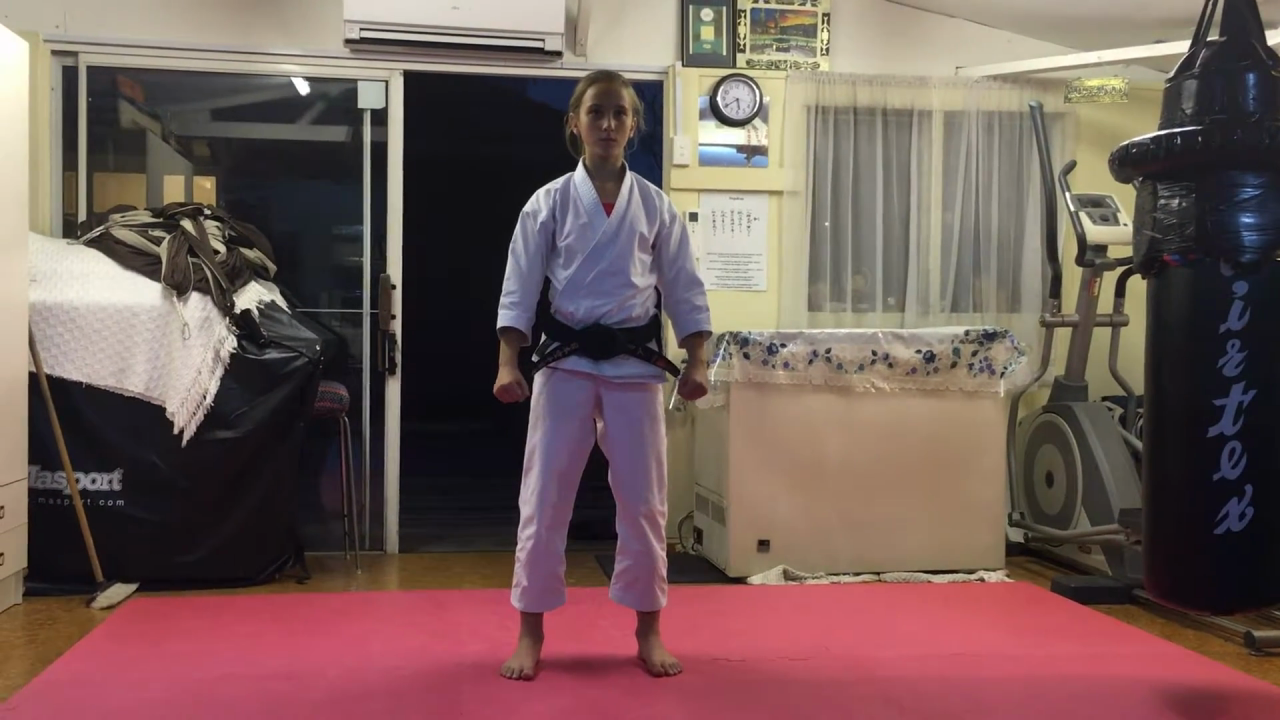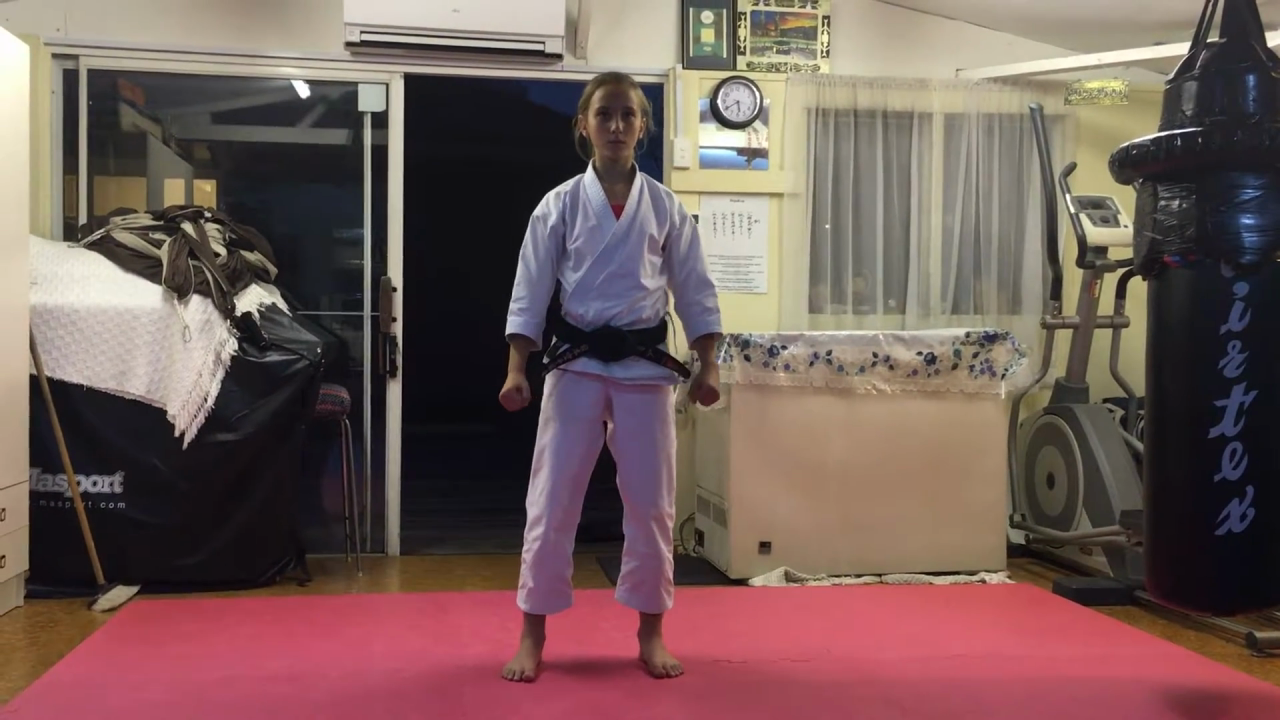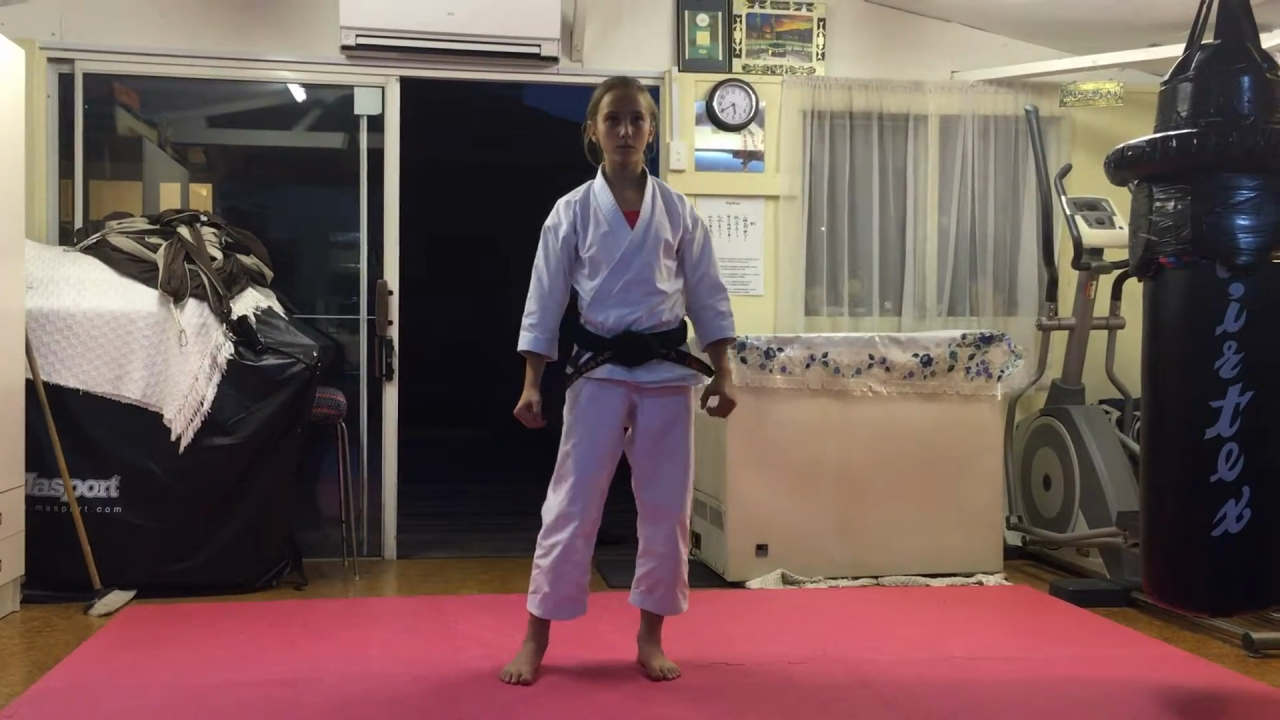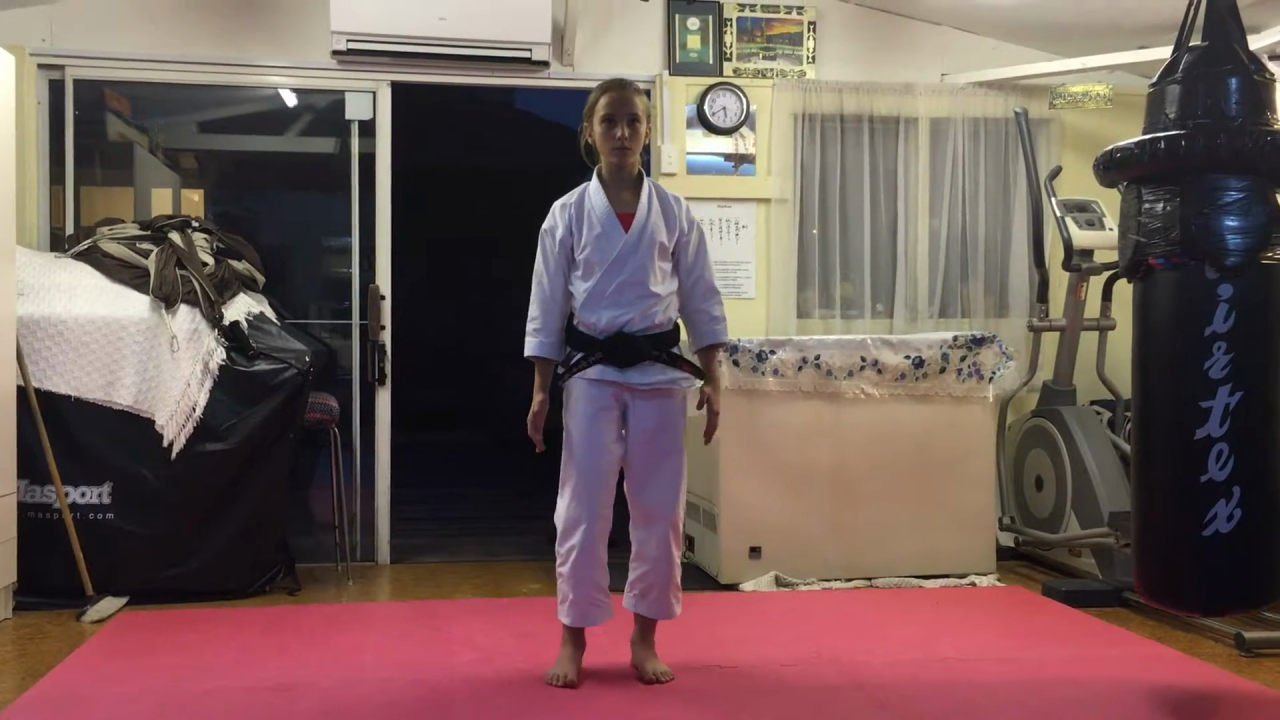
dt=0.3s
person 1, frame 1
left shoulder: (654, 205)
right shoulder: (549, 202)
left elbow: (684, 287)
right elbow: (520, 286)
left wrist: (697, 361)
right wrist: (508, 363)
left hip: (634, 362)
right hip: (566, 360)
left knee: (643, 498)
right knee: (545, 497)
left ankle: (648, 629)
right ankle: (530, 631)
person 1, frame 2
left shoulder: (665, 206)
right shoulder: (560, 204)
left elbow: (695, 289)
right elbow: (530, 291)
left wrist: (707, 365)
right wrist: (516, 368)
left hip: (645, 364)
right hip: (577, 362)
left knee: (651, 501)
right knee: (553, 498)
left ankle: (650, 631)
right ankle: (533, 633)
person 1, frame 3
left shoulder: (677, 210)
right shoulder: (572, 211)
left elbow: (707, 295)
right elbow: (546, 299)
left wrist: (721, 372)
right wrist: (533, 382)
left hip: (667, 370)
right hip: (599, 368)
left knee: (665, 505)
right knee: (573, 501)
left ankle: (650, 636)
right ankle: (537, 635)
person 1, frame 4
left shoulder: (674, 212)
right shoulder: (568, 213)
left elbow: (701, 299)
right elbow: (547, 305)
left wrist: (711, 380)
right wrist: (540, 391)
left hip: (659, 371)
right hip: (592, 370)
left knee: (659, 508)
right knee: (583, 505)
left ankle: (644, 638)
right ankle: (575, 637)
